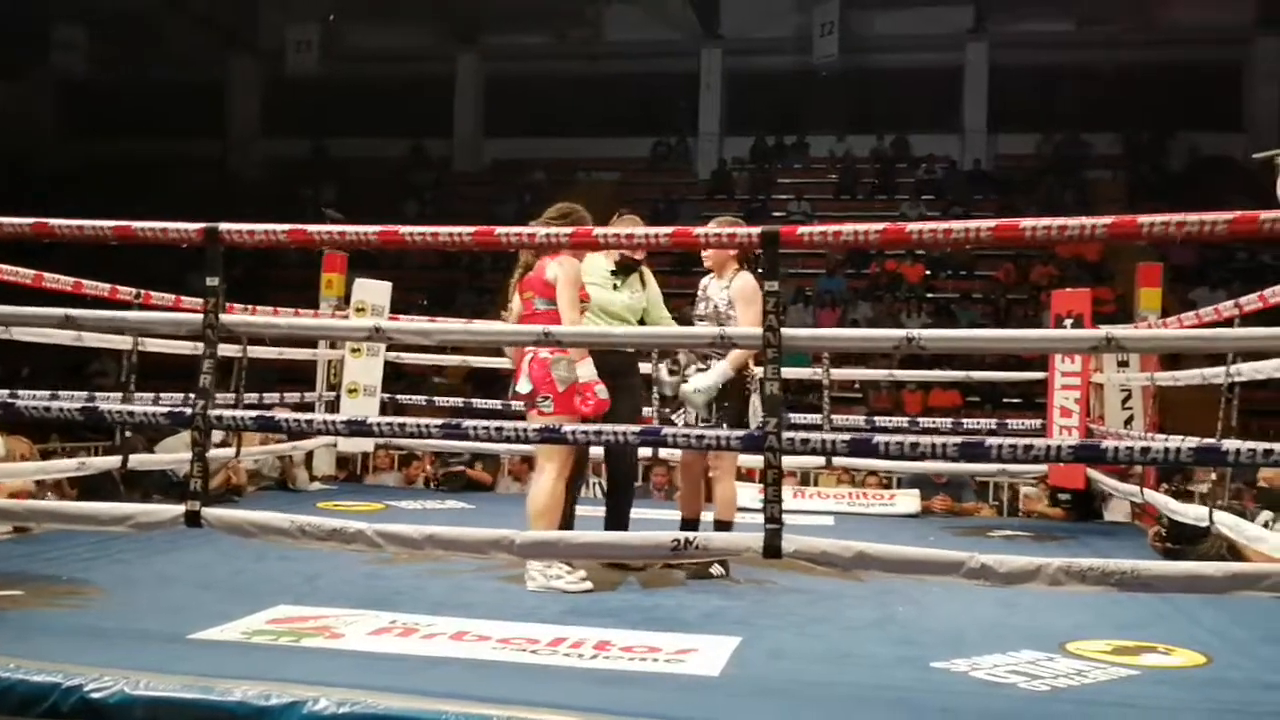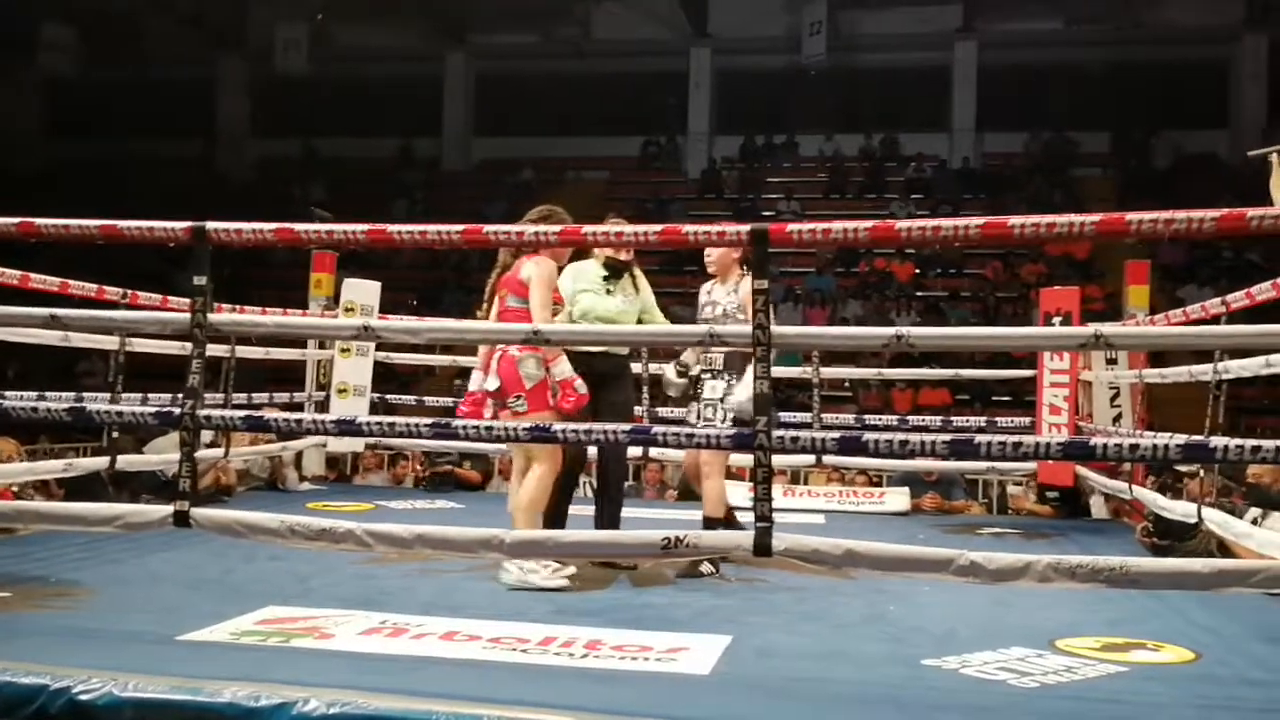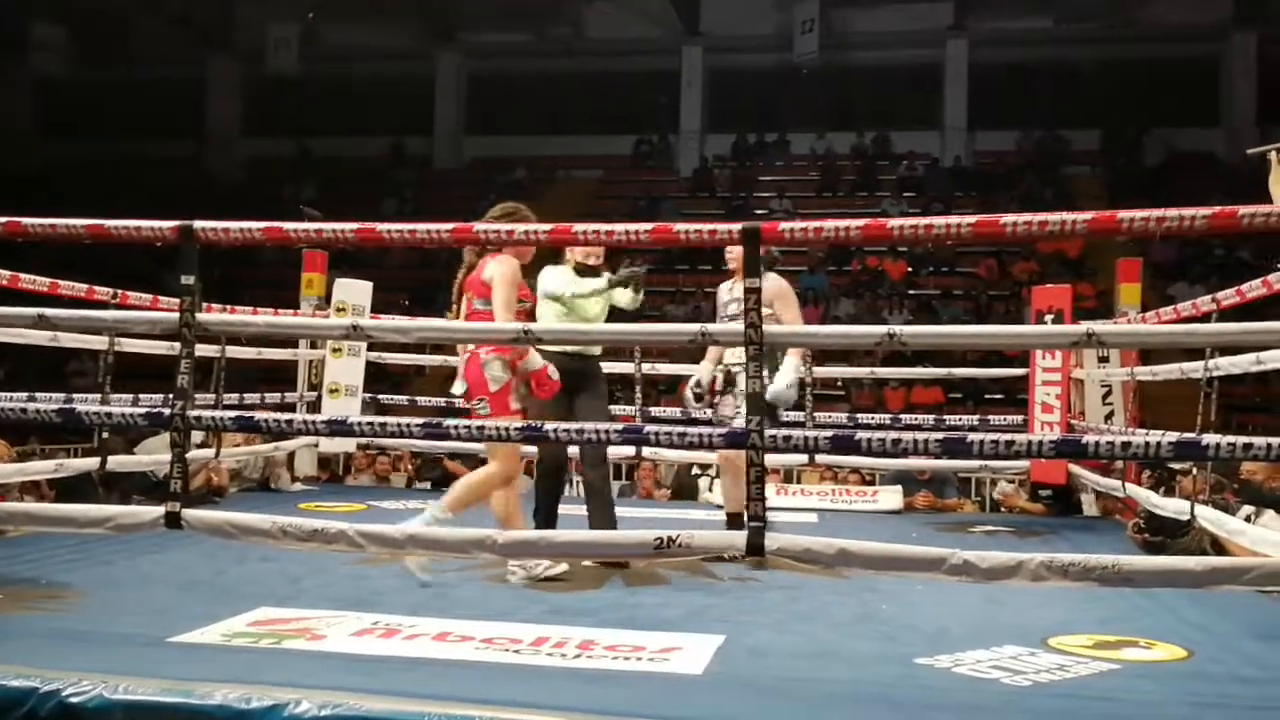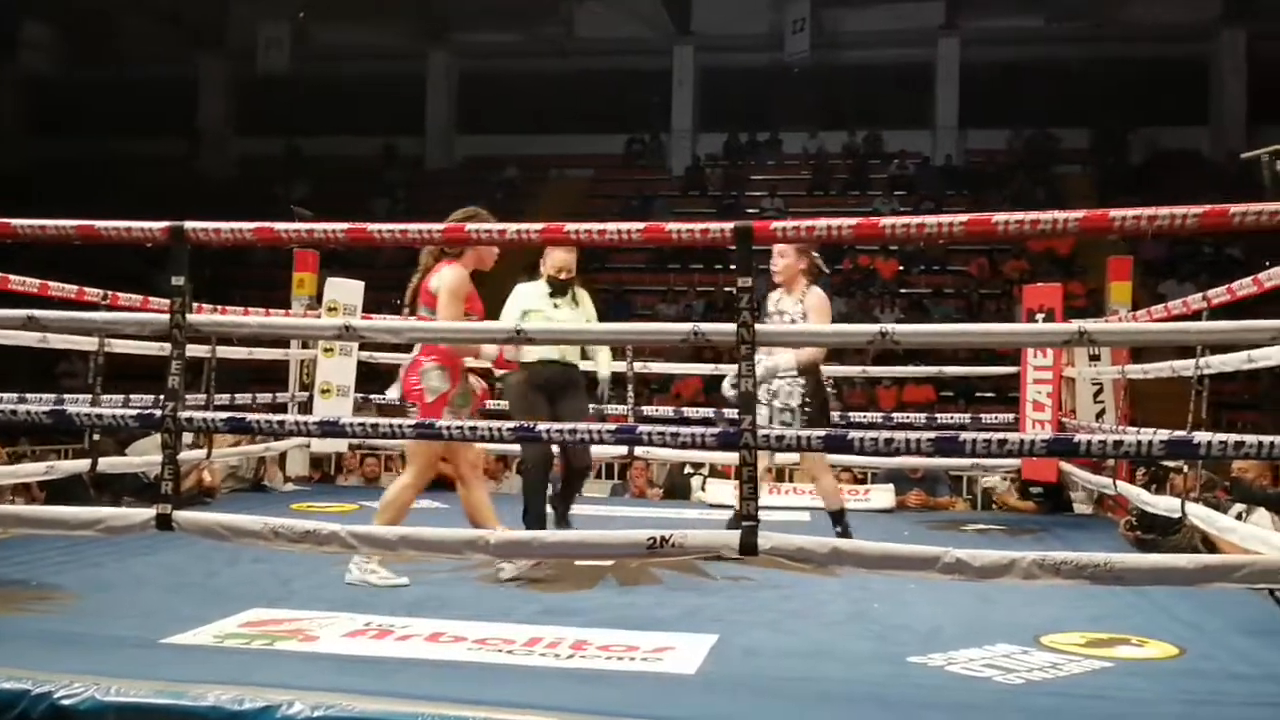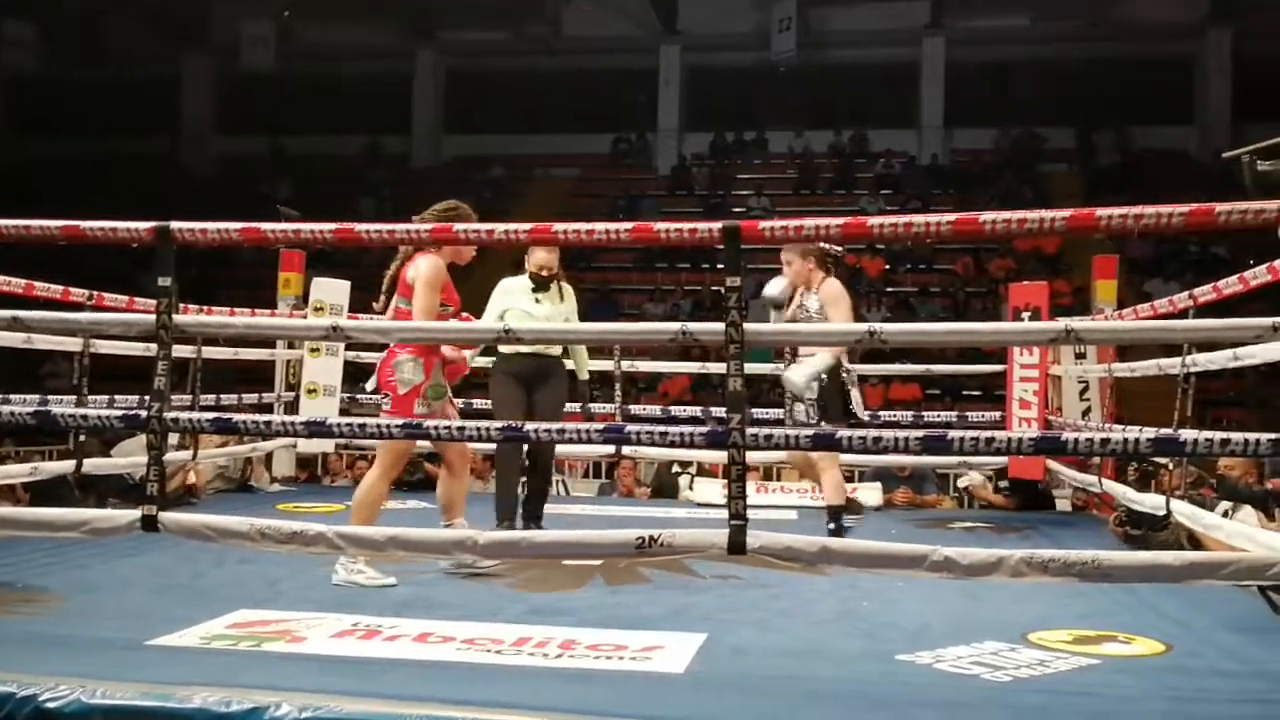
dt=0.3s
person 1, frame 1
left shoulder: (531, 270)
right shoulder: (565, 264)
right elbow: (570, 325)
right wrist: (589, 376)
left hip: (533, 367)
right hip: (555, 368)
left knee: (546, 467)
right knee: (556, 467)
left ankle: (543, 557)
right ankle: (541, 564)
person 1, frame 2
left shoulder: (510, 270)
right shoulder: (542, 265)
right elbow: (542, 325)
left wrist: (477, 384)
right wrist: (565, 374)
left hip: (505, 367)
right hip: (526, 368)
left knee: (524, 466)
right knee: (547, 462)
left ankle: (526, 555)
right ankle: (520, 558)
person 1, frame 3
left shoulder: (481, 269)
right shoulder: (506, 265)
right elbow: (504, 326)
right wrist: (535, 363)
left hip: (482, 368)
right hip: (494, 370)
left knee: (507, 468)
right knee: (504, 467)
left ankle: (523, 558)
right ankle: (422, 529)
person 1, frame 4
left shoulder: (444, 272)
right shoulder: (454, 275)
right elbow: (447, 340)
left wrist: (467, 379)
right wrist: (492, 352)
left hip: (445, 379)
right hip: (435, 379)
left knee: (471, 469)
right knee: (418, 474)
right ankle: (364, 561)
person 1, frame 5
left shoulder: (426, 264)
right shoulder: (431, 265)
left elbow: (390, 320)
left wrist: (443, 351)
right wrist: (454, 343)
left hip: (427, 374)
right hip: (411, 371)
left knee: (458, 455)
right knee: (388, 467)
right ankle: (349, 562)
person 2, frame 1
left shoulder: (643, 276)
right shoulder: (584, 266)
left elbow: (662, 322)
left hip: (624, 369)
left knee: (624, 458)
right knee: (574, 453)
person 2, frame 2
left shoulder: (636, 279)
right shoulder: (576, 273)
left elbow: (655, 321)
right elbow: (557, 321)
left hip: (616, 373)
right hip: (576, 367)
left knee: (614, 458)
right knee: (571, 455)
person 2, frame 3
left shoulder: (605, 283)
right shoulder: (551, 275)
left elbow: (629, 301)
right elbow: (570, 289)
left wrist: (635, 285)
right wrist: (613, 280)
left hip: (589, 373)
right hip: (550, 368)
left knee: (595, 455)
right knee: (552, 456)
right ankle: (544, 532)
person 2, frame 4
left shoulder: (582, 298)
right shoulder: (524, 292)
left elbow: (597, 341)
left wrist: (604, 376)
right wrist: (504, 371)
left hip: (569, 383)
right hip: (530, 380)
left knee: (579, 461)
right knee: (537, 458)
left ankle: (560, 506)
right ankle: (535, 534)
person 2, frame 5
left shoulder: (565, 292)
right shoulder: (507, 288)
left wrist: (583, 378)
left hip: (550, 372)
right hip: (509, 369)
left knee: (543, 446)
right knee: (510, 441)
left ankle: (533, 518)
right ankle: (505, 519)
person 3, frame 1
left shoulder: (744, 283)
right shoulder: (705, 283)
left wrist: (715, 375)
right wrist: (681, 363)
left hip: (728, 385)
right hip: (703, 381)
left knee: (720, 467)
right knee: (689, 464)
left ankle: (719, 554)
person 3, frame 2
left shoulder: (749, 287)
right shoulder: (707, 289)
left wrist: (751, 381)
right wrist: (683, 364)
left hip: (731, 384)
right hip: (706, 382)
left knee: (711, 464)
right knee: (693, 465)
left ankle: (709, 554)
right ankle: (731, 527)
person 3, frame 3
left shoulder: (774, 285)
right shoulder: (725, 289)
left wrist: (789, 371)
right wrist: (703, 371)
right hip: (730, 374)
left knee: (739, 453)
right knee: (725, 459)
person 3, frame 4
left shoulder: (815, 297)
right shoulder: (774, 298)
left elbow: (818, 348)
left wrist: (778, 363)
left hip: (804, 387)
right hip: (771, 385)
left knee: (814, 467)
left ankle: (842, 532)
right ankle: (737, 532)
person 3, frame 5
left shoulder: (831, 288)
right shoulder: (800, 293)
left wrist: (813, 365)
right wrist: (778, 308)
left hip: (829, 378)
right hip: (805, 380)
left knee: (822, 459)
right knee: (800, 456)
left ankle: (835, 532)
right ankle: (844, 504)
